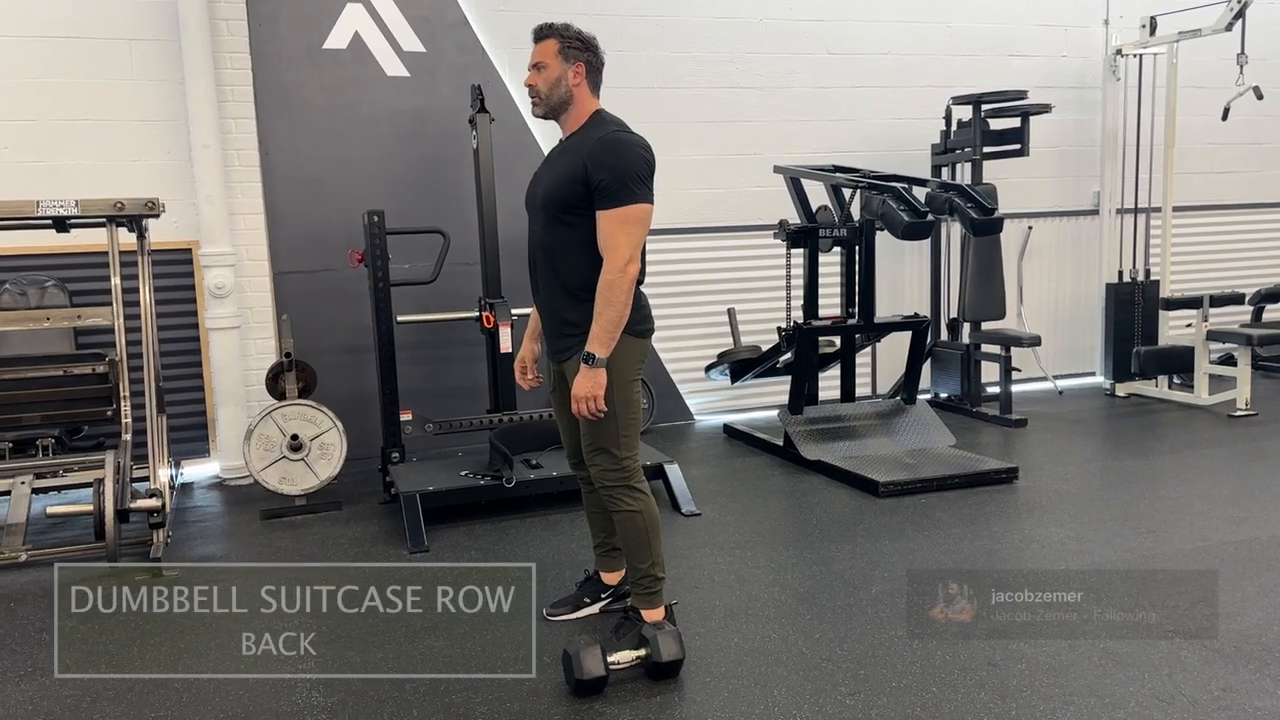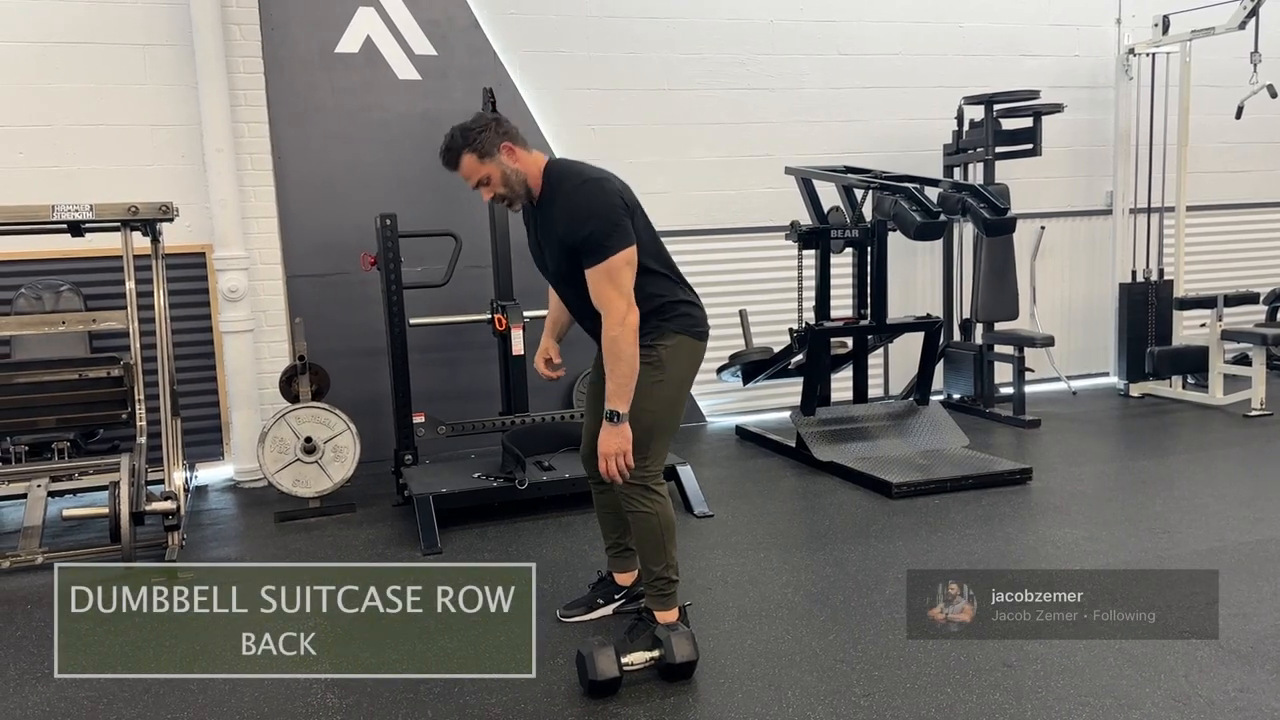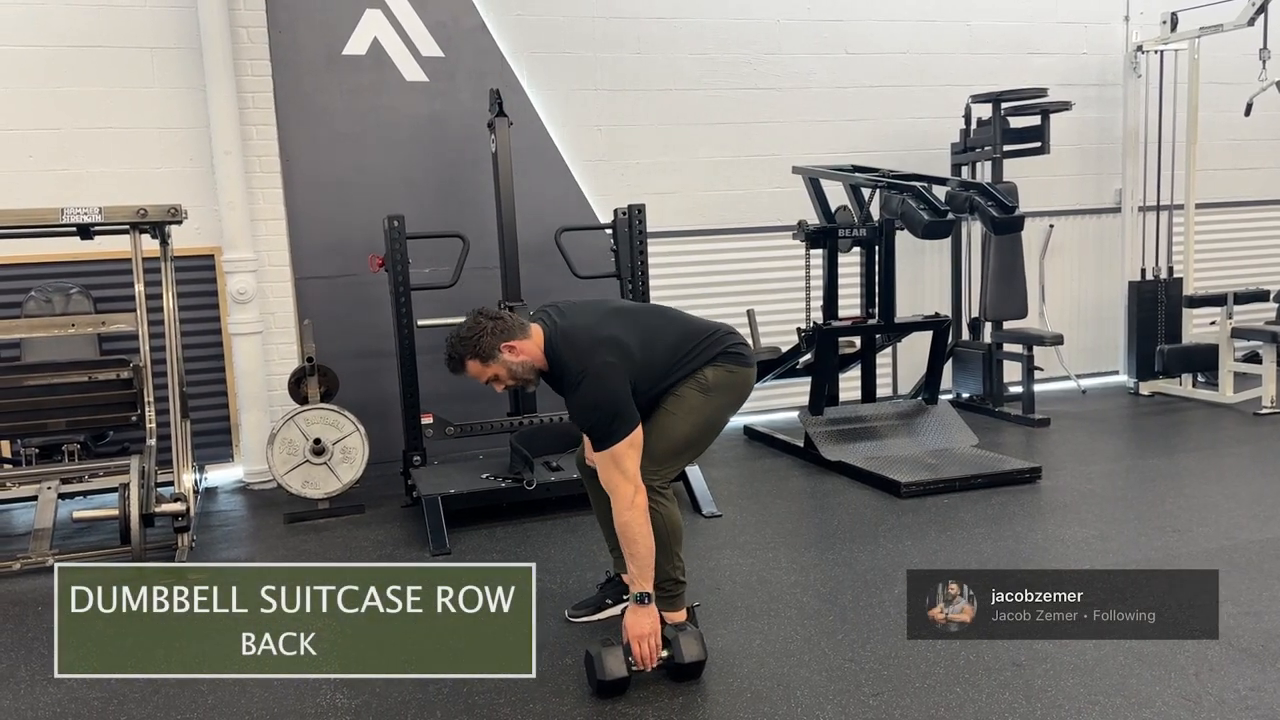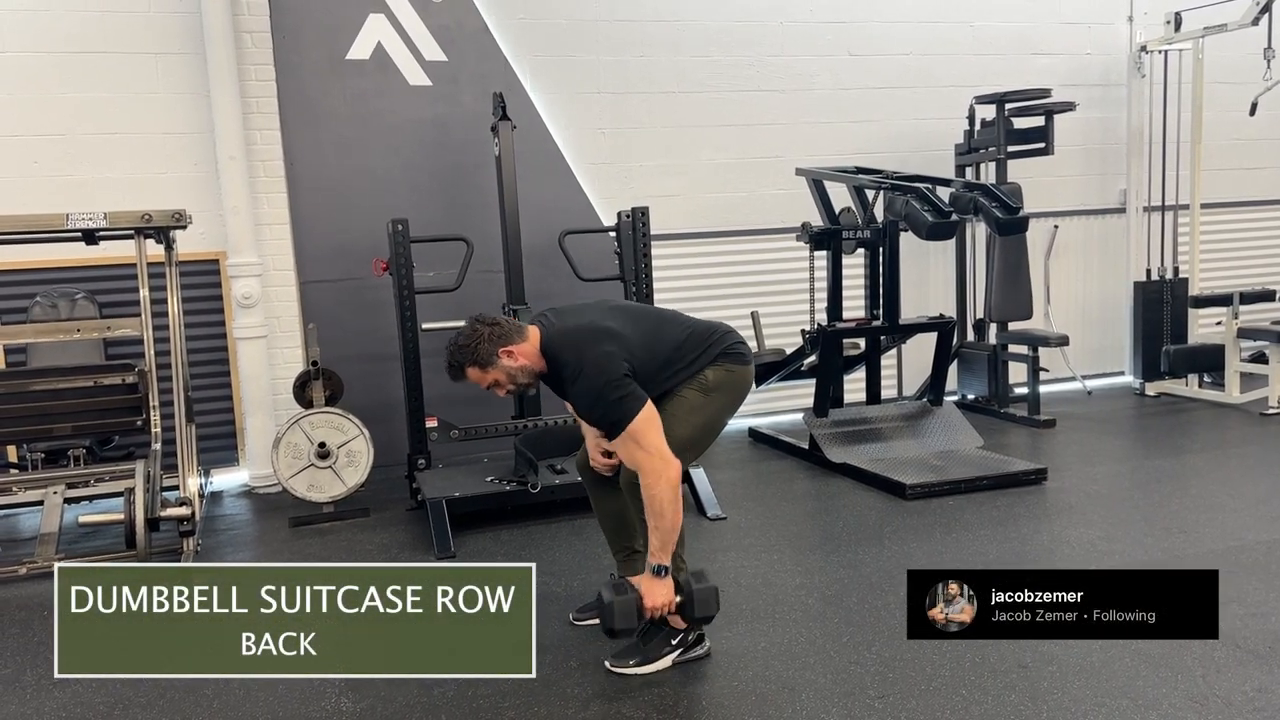
dt=0.7s
person 1, frame 1
left shoulder: (615, 149)
right shoulder: (564, 154)
left elbow: (621, 266)
left wrist: (595, 361)
right wrist: (534, 337)
left hip: (604, 344)
right hip: (567, 344)
left knee: (616, 475)
right knee: (586, 470)
left ankle: (652, 609)
right ankle: (611, 578)
person 1, frame 2
left shoulder: (588, 198)
right shoulder: (535, 203)
left elbow: (621, 312)
left wrist: (616, 417)
right wrist: (550, 336)
left hip: (666, 337)
right hip: (627, 334)
left knee: (632, 470)
right knee: (598, 459)
left ankle: (666, 614)
right ankle: (625, 579)
person 1, frame 3
left shoulder: (594, 373)
right shoulder: (542, 328)
left elbow: (629, 495)
left wrist: (642, 602)
right wrist: (593, 435)
left hip: (722, 368)
right hip: (678, 365)
left knee: (649, 476)
right knee: (592, 464)
left ankle: (674, 617)
right ankle: (627, 580)
person 1, frame 4
left shoulder: (592, 368)
right shoulder: (542, 338)
left elbow: (662, 472)
left wrist: (660, 573)
right wrist: (594, 435)
left hip: (721, 366)
right hip: (666, 373)
left knee: (639, 477)
right knee: (592, 465)
left ankle: (680, 627)
right ankle: (634, 583)
